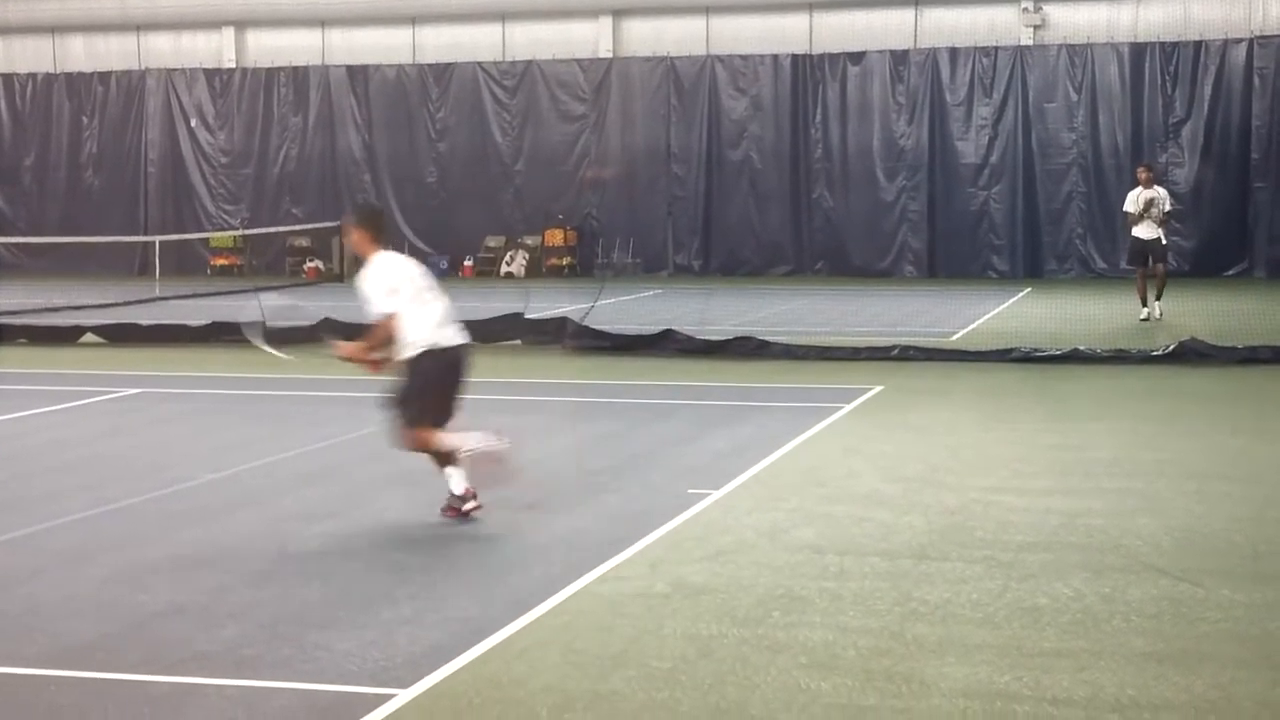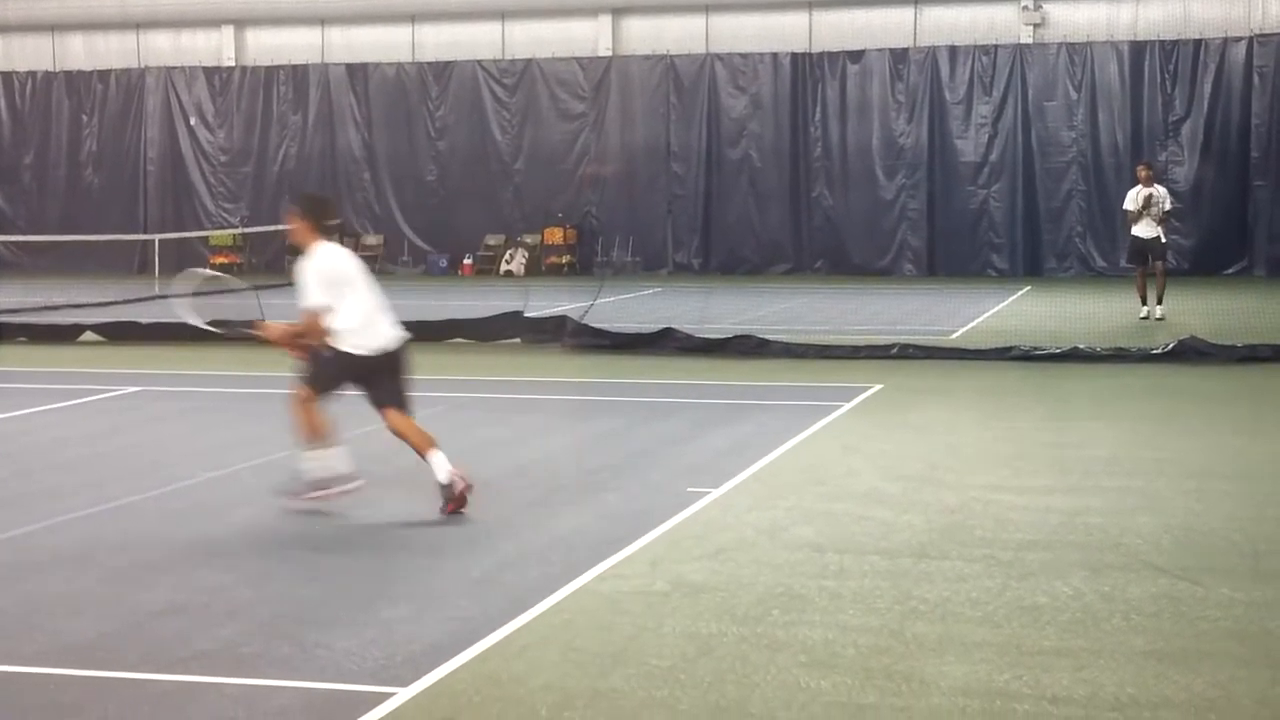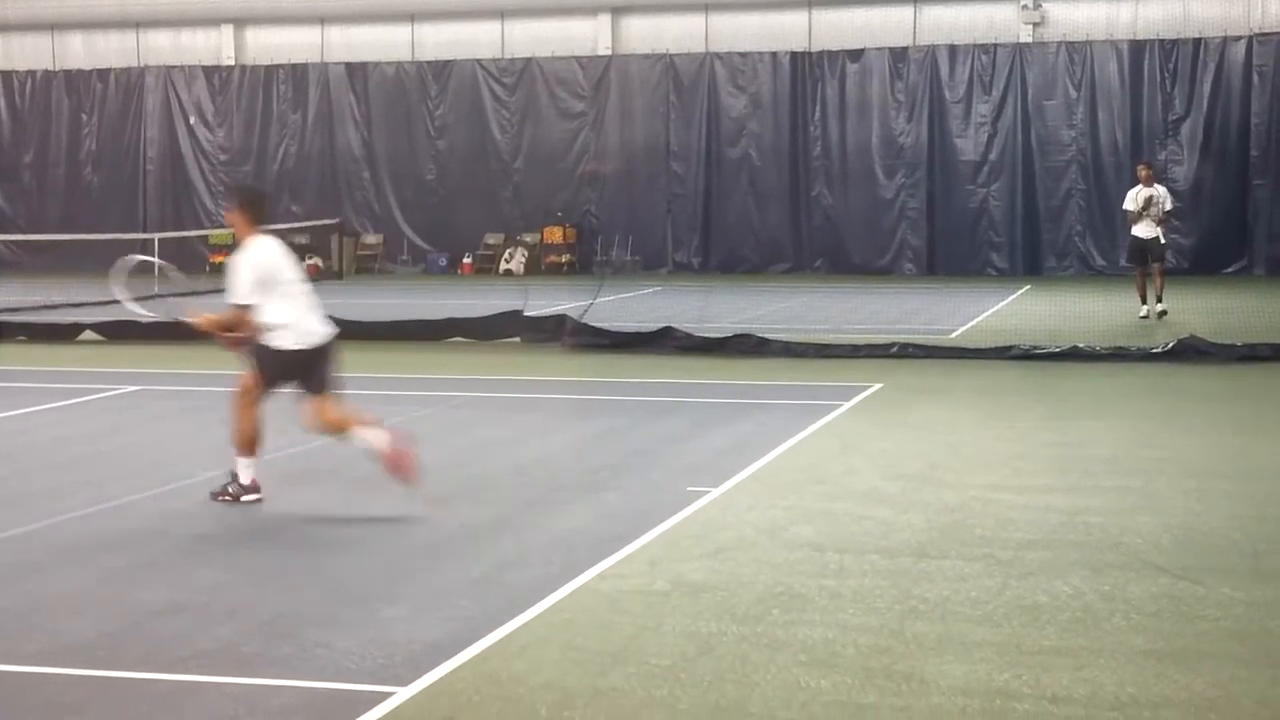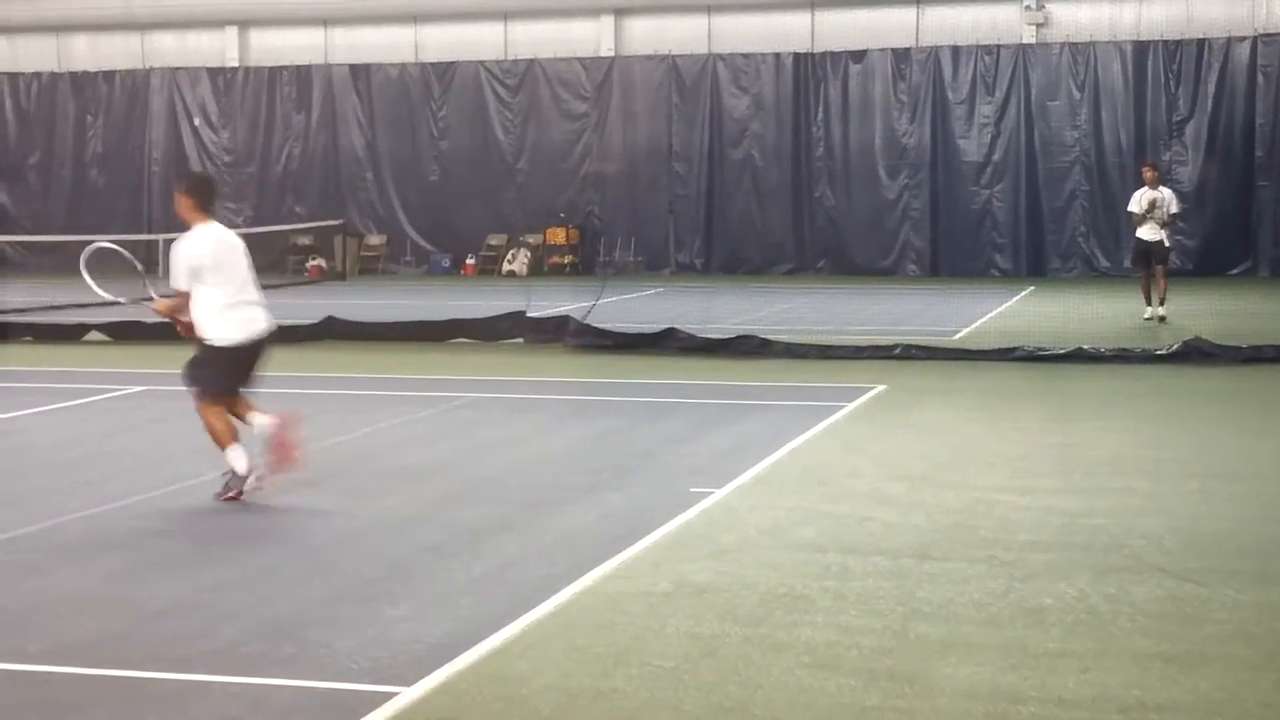
dt=0.1s
person 1, frame 1
left shoulder: (372, 275)
right shoulder: (401, 263)
left elbow: (388, 330)
left wrist: (357, 351)
right wrist: (380, 355)
left hip: (429, 353)
right hip: (451, 347)
left knee: (415, 436)
right knee: (425, 430)
left ankle: (480, 443)
right ankle: (462, 493)
person 1, frame 2
left shoulder: (310, 264)
right shoulder: (340, 255)
left elbow: (314, 324)
left wrist: (283, 333)
right wrist: (303, 341)
left hip: (357, 348)
right hip: (388, 342)
left knee: (303, 396)
right knee: (395, 418)
left ankle: (331, 473)
right ankle: (447, 477)
person 1, frame 3
left shoulder: (244, 260)
right shoulder: (274, 248)
left elbow: (239, 317)
left wrist: (212, 324)
right wrist: (247, 336)
left hip: (289, 343)
right hip: (317, 336)
left knee: (245, 394)
right knee: (316, 410)
left ankle: (245, 480)
right ankle: (385, 442)
person 1, frame 4
left shoulder: (185, 246)
right shoulder: (231, 239)
left elbow: (181, 304)
left wrist: (166, 310)
right wrist: (196, 324)
left hip: (226, 336)
right hip: (256, 328)
left knee: (209, 405)
right knee: (223, 397)
left ankle: (241, 470)
right ankle: (270, 424)
